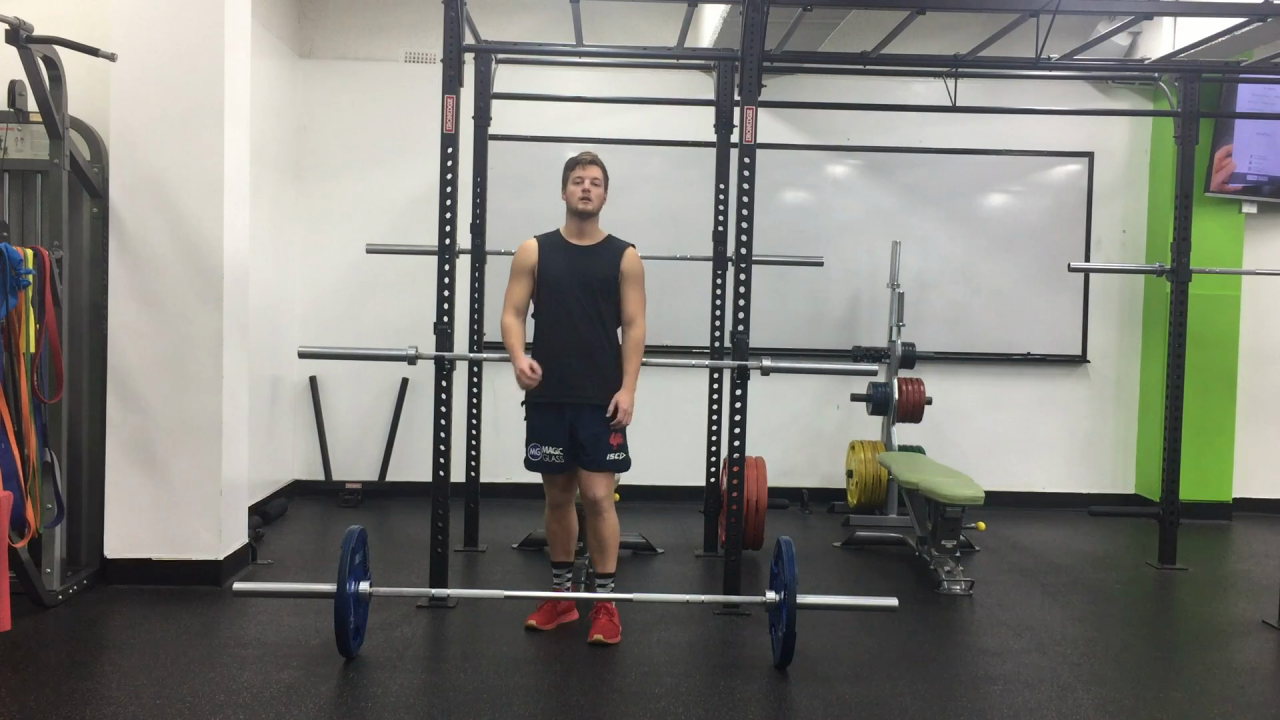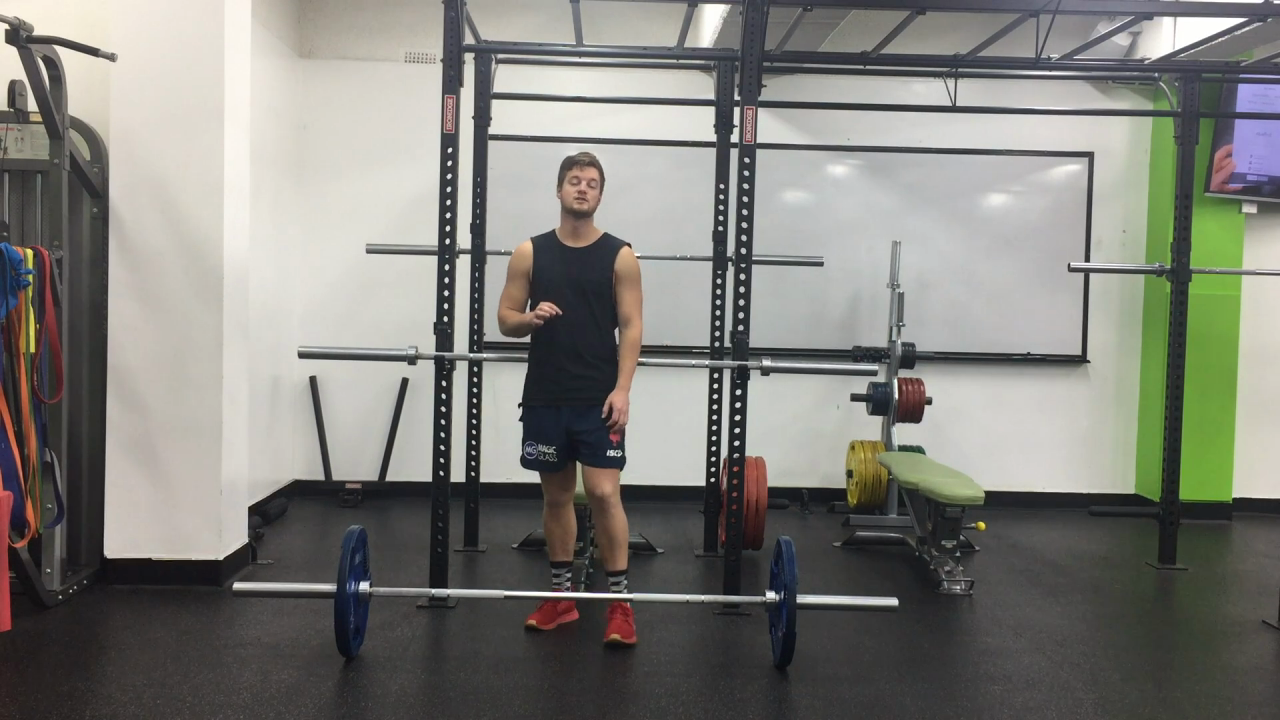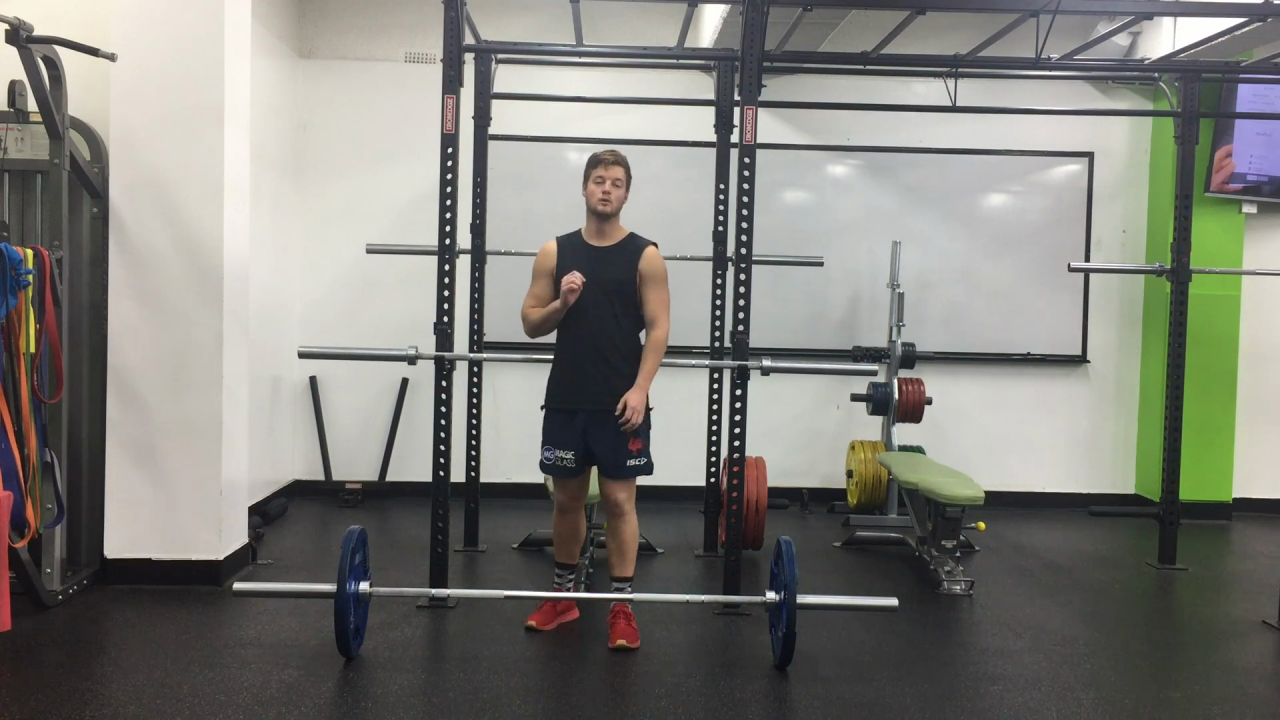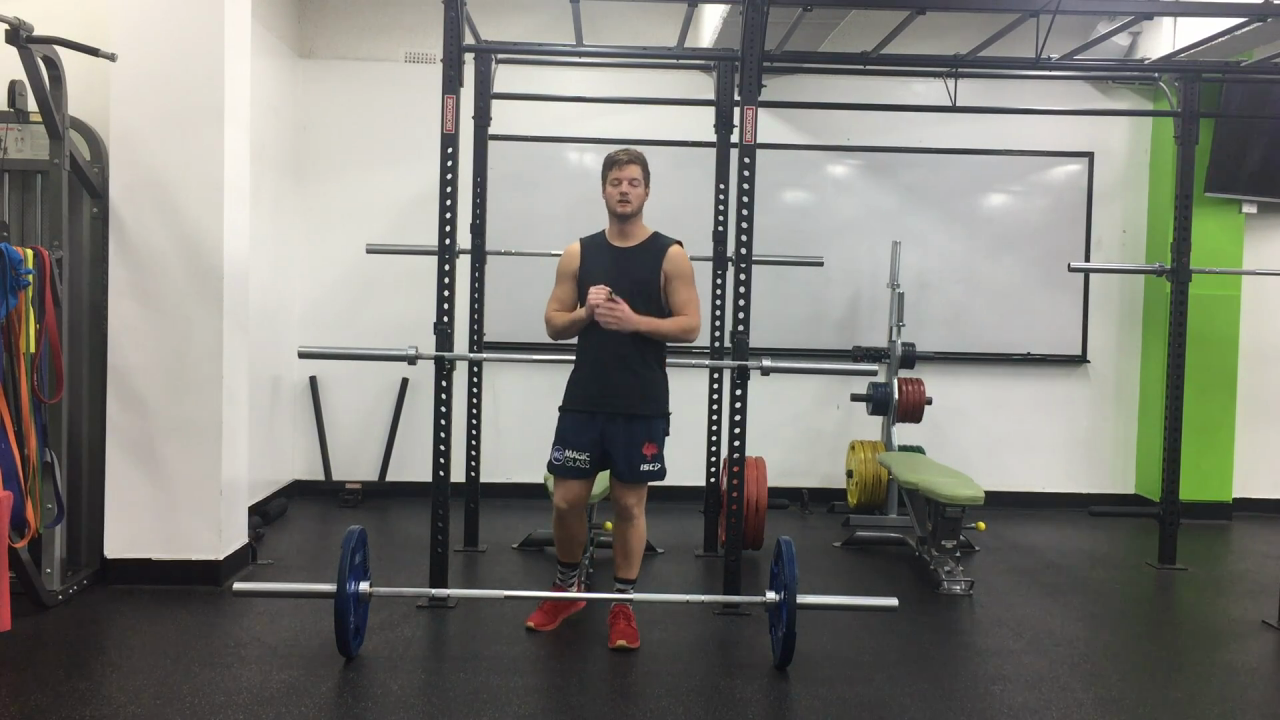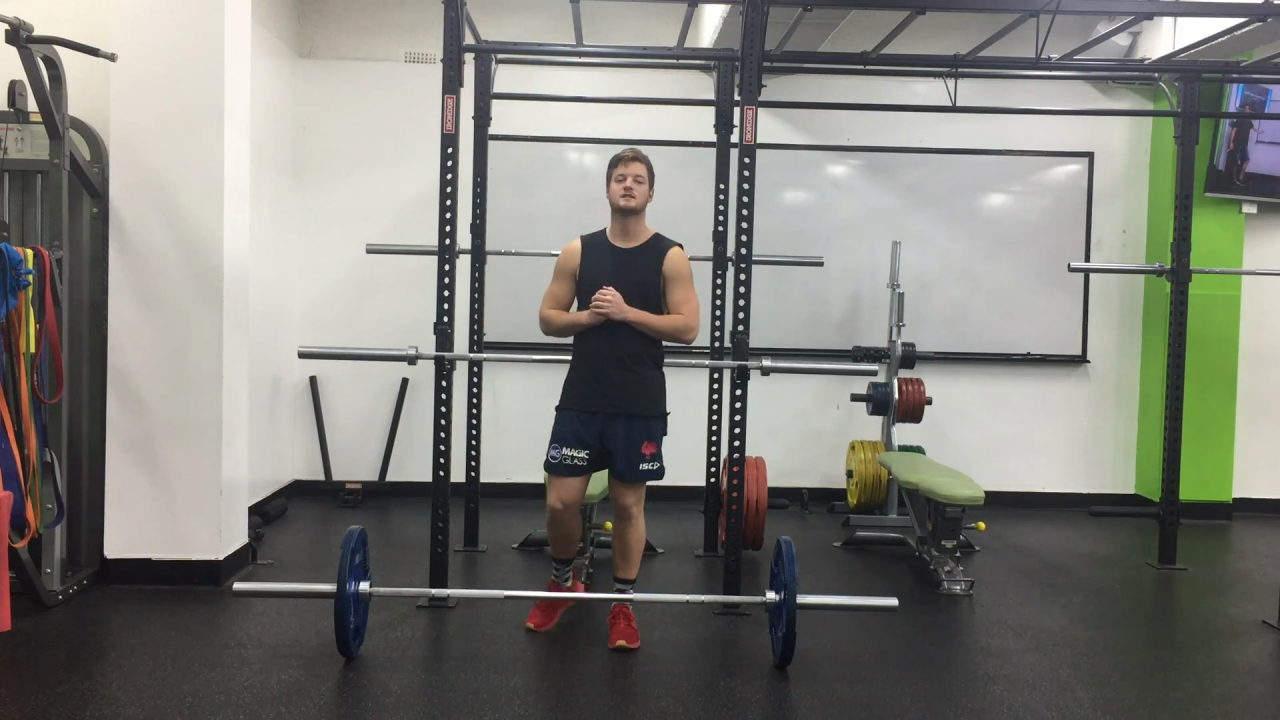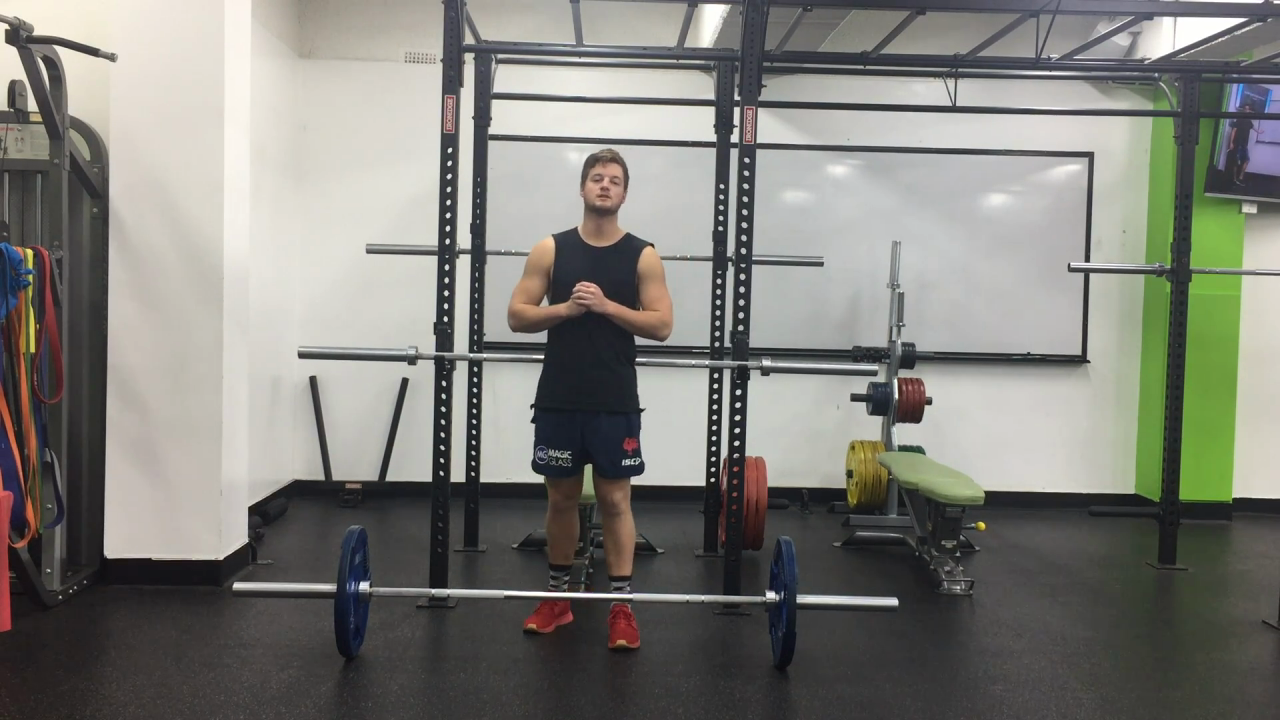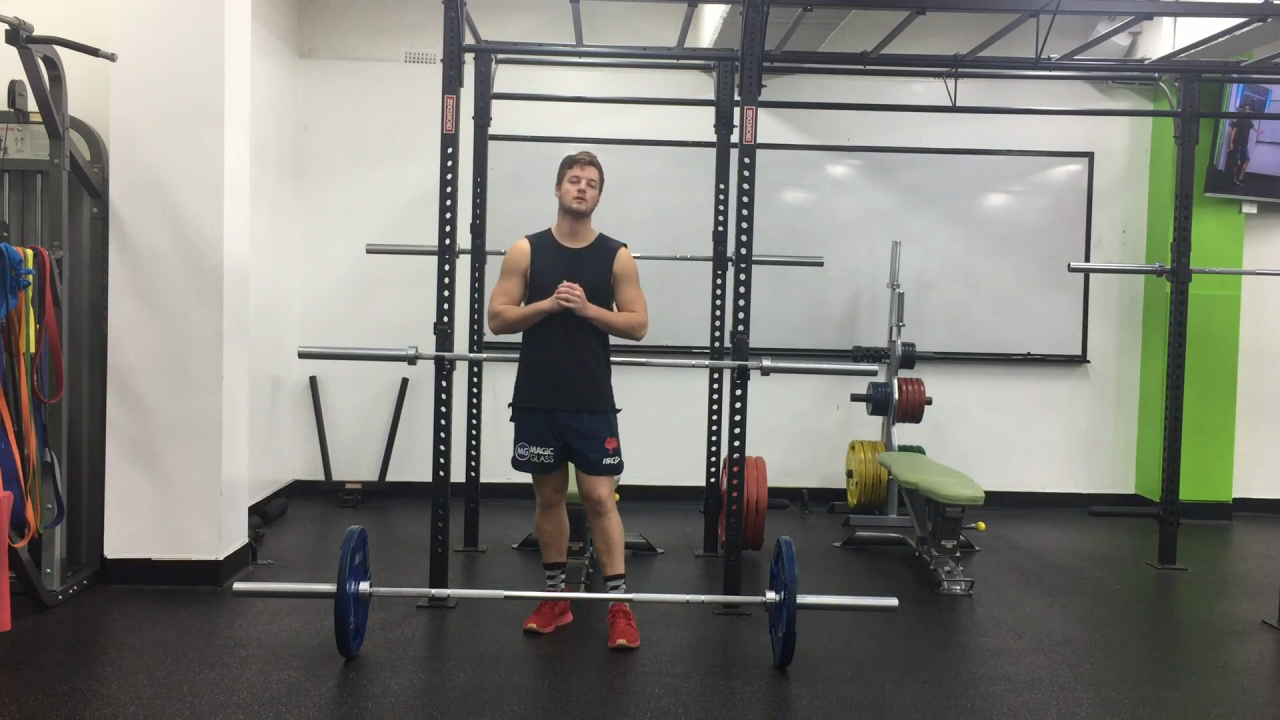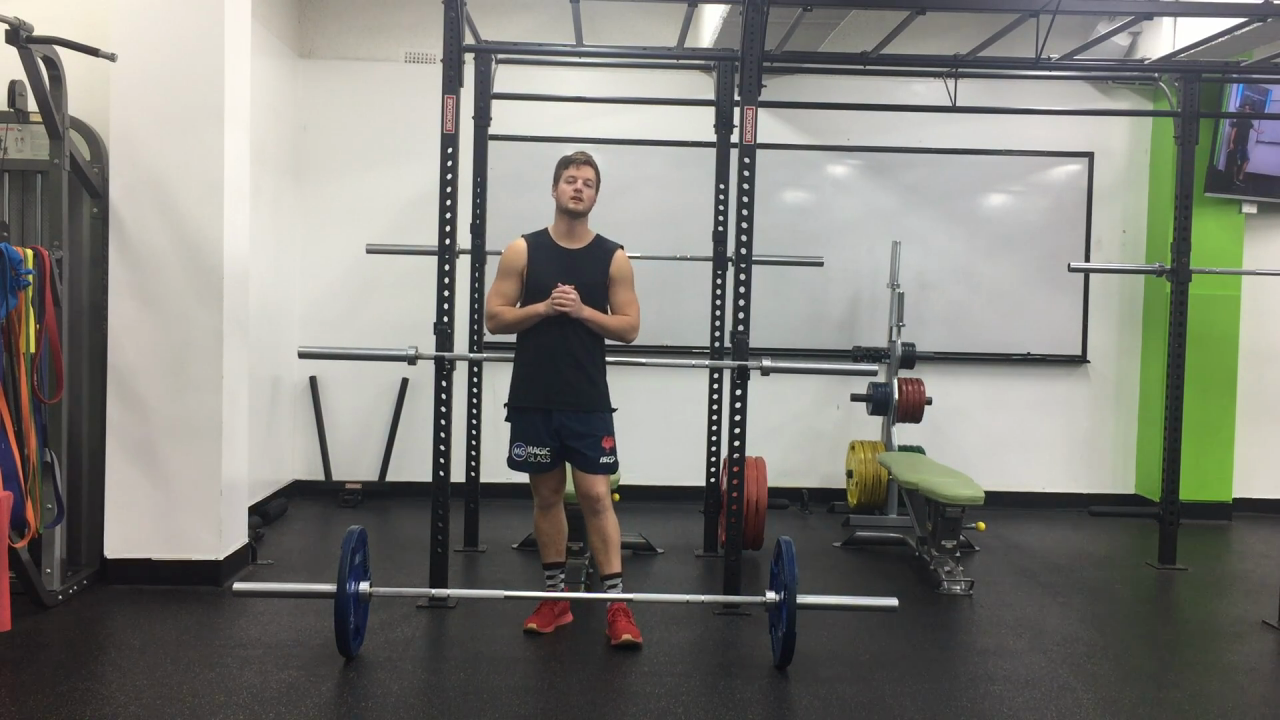
dt=0.5s
person 1, frame 1
left shoulder: (624, 256)
right shoulder: (534, 250)
left elbow: (633, 326)
right elbow: (512, 313)
left wrist: (628, 389)
right wrist: (518, 356)
left hip: (601, 397)
right hip: (548, 396)
left knee: (598, 497)
right knee: (558, 495)
left ankle: (604, 601)
right ankle: (562, 595)
person 1, frame 2
left shoulder: (619, 255)
right shoulder: (530, 252)
left elbow: (631, 326)
right elbow: (506, 317)
left wrist: (622, 389)
right wrist: (531, 317)
left hip: (597, 396)
right hip: (545, 396)
left knee: (604, 494)
right knee: (556, 495)
left ankle: (620, 601)
right ankle: (562, 594)
person 1, frame 3
left shoulder: (645, 255)
right shoulder: (555, 252)
left elbow: (658, 329)
right elbow: (531, 323)
left wrist: (640, 390)
right wrist: (562, 303)
left hip: (621, 401)
right hip: (565, 398)
left knee: (619, 500)
right knee: (567, 499)
left ankle: (621, 607)
right ankle: (563, 595)
person 1, frame 4
left shoulder: (669, 255)
right shoulder: (579, 253)
left elbow: (690, 324)
right elbow: (554, 324)
left wrist: (633, 321)
right wrist: (586, 313)
left hip: (641, 404)
right hip: (584, 398)
left knee: (630, 504)
right knee: (567, 501)
left ankle: (622, 606)
right ankle: (566, 588)
person 1, frame 5
left shoulder: (670, 256)
right shoulder: (578, 251)
left elbow: (687, 328)
right elbow: (548, 319)
left wrist: (627, 312)
right wrist: (590, 315)
left hip: (639, 403)
right hip: (581, 398)
left knee: (628, 504)
right knee: (560, 502)
left ankle: (621, 607)
right ankle: (561, 582)
person 1, frame 6
left shoulder: (642, 255)
right shoulder: (551, 249)
left elbow: (661, 325)
right elbow: (517, 316)
left wrist: (606, 305)
right wrist: (565, 308)
left hip: (615, 400)
right hip: (559, 397)
left knee: (615, 500)
right knee: (561, 499)
left ankle: (621, 606)
right ankle: (558, 597)
person 1, frame 7
left shoulder: (616, 255)
right shoulder: (526, 250)
left elbow: (638, 325)
right elbow: (498, 318)
left wrist: (588, 308)
right wrist: (549, 303)
left hip: (592, 400)
right hip: (537, 397)
left knee: (600, 498)
right knee: (549, 495)
left ankle: (618, 606)
right ankle: (556, 596)
person 1, frame 8
left shoulder: (613, 257)
right shoulder: (523, 250)
left elbow: (629, 327)
right elbow: (494, 318)
left wrist: (582, 310)
right wrist: (543, 307)
left hip: (588, 399)
right hip: (533, 397)
left knee: (596, 497)
right knee: (547, 495)
left ankle: (616, 604)
right ankle: (555, 597)
